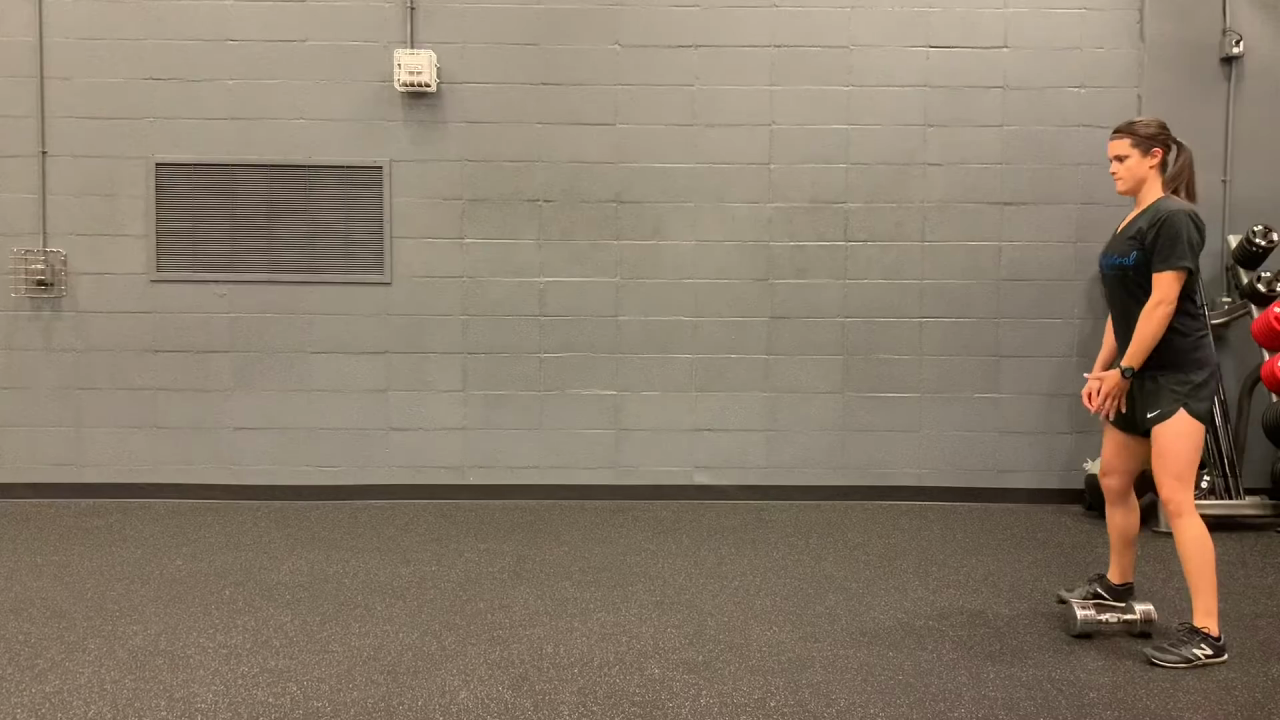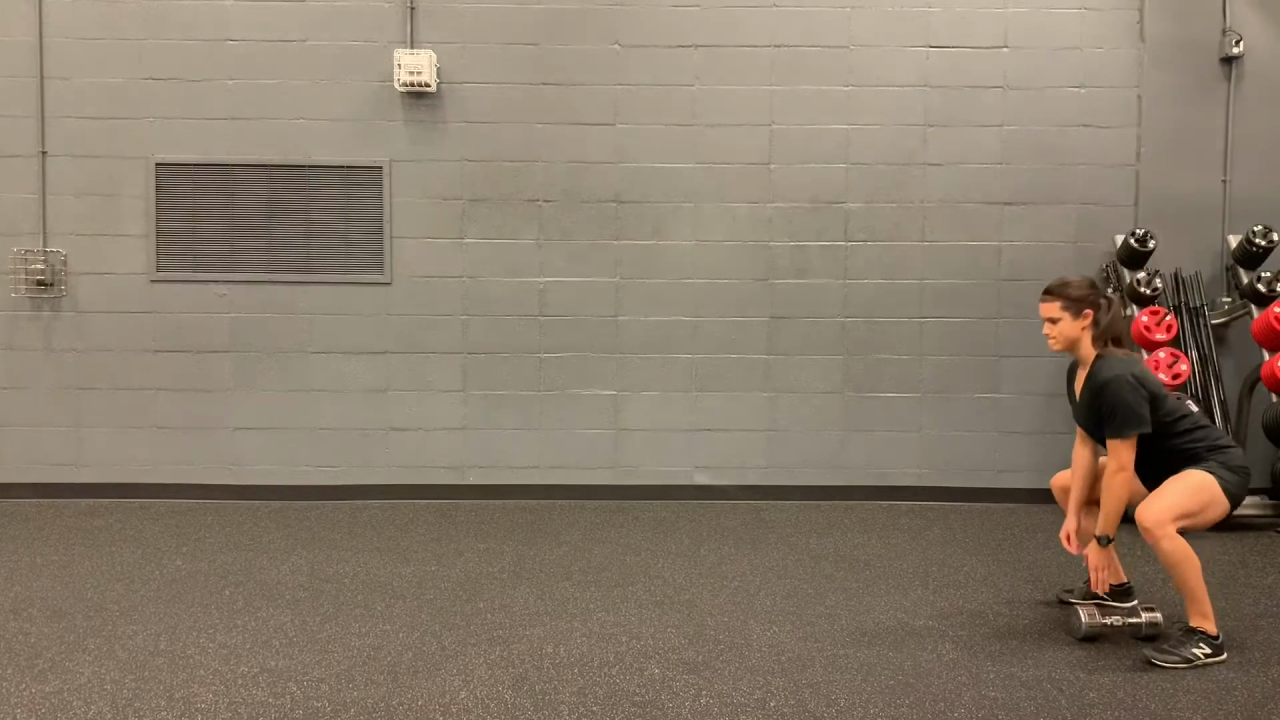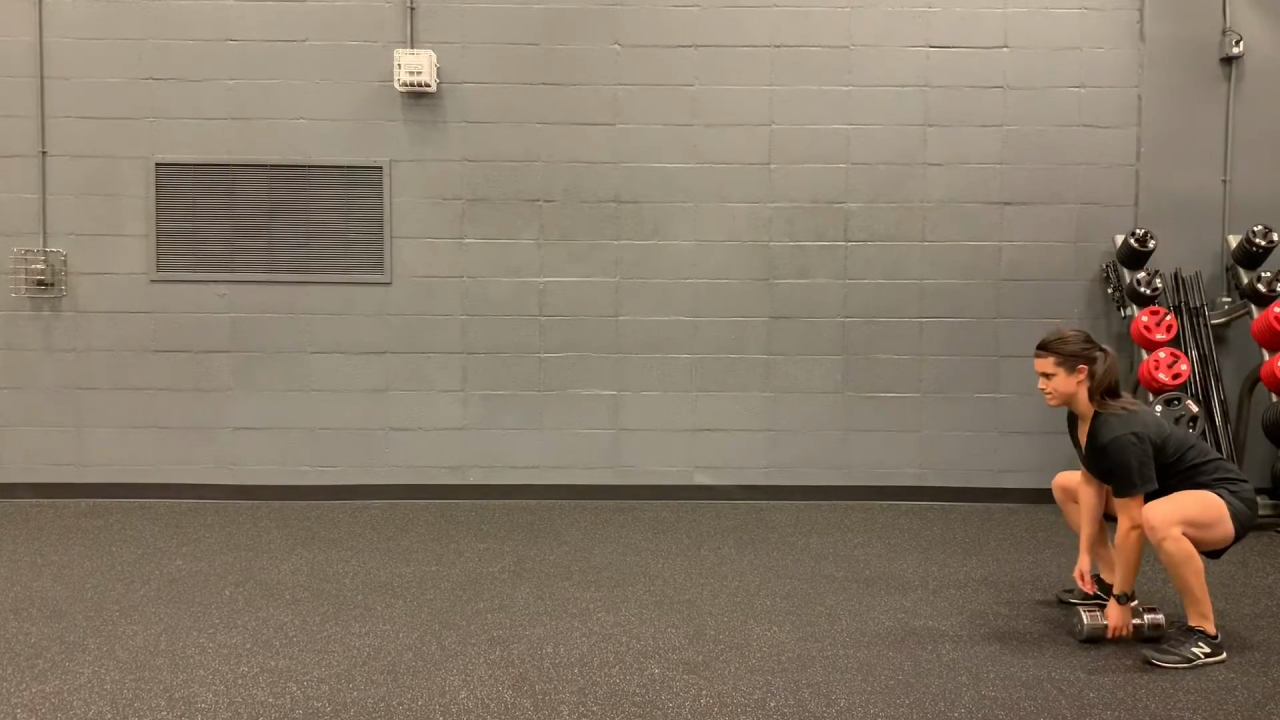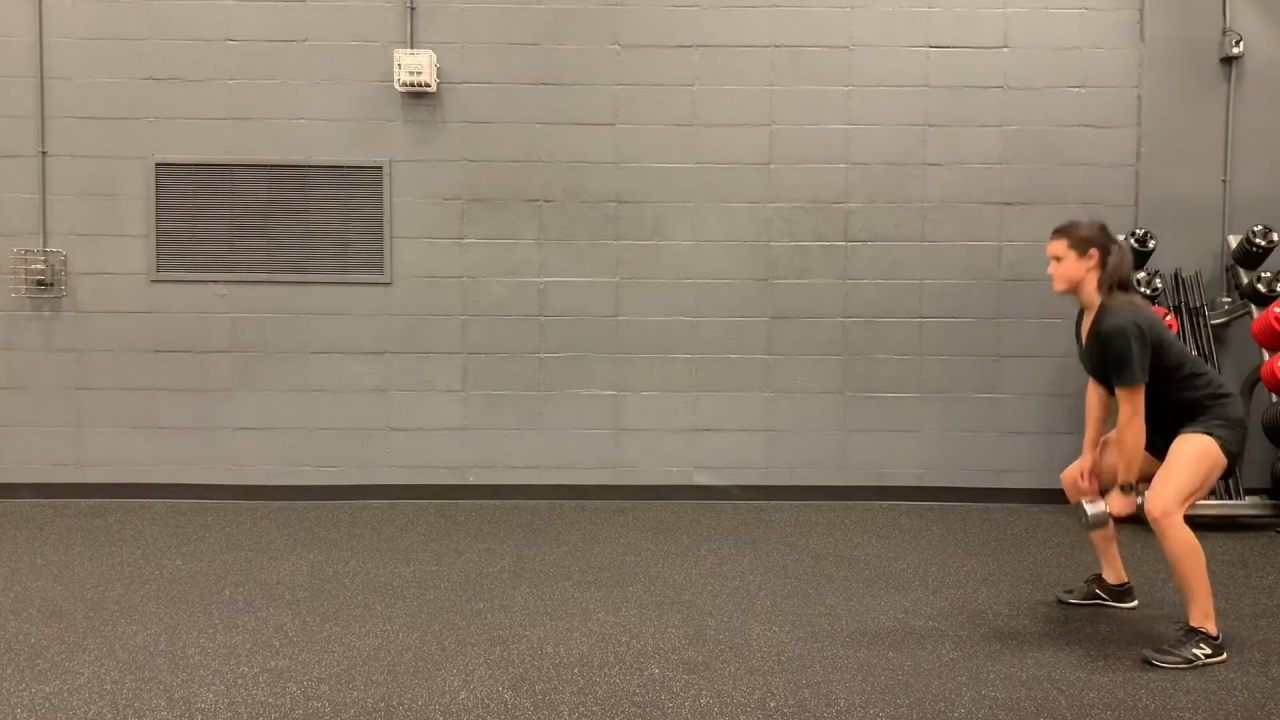
dt=1s
person 1, frame 1
left shoulder: (1175, 218)
right shoulder: (1132, 221)
left elbow: (1163, 304)
left wrist: (1122, 371)
right wrist: (1100, 369)
left hip: (1177, 377)
right hip: (1137, 376)
left knee: (1175, 498)
right knee: (1113, 484)
left ankle: (1207, 634)
right ankle: (1117, 585)
person 1, frame 2
left shoulder: (1117, 379)
right shoulder: (1078, 372)
left elbow: (1121, 469)
right elbow: (1085, 445)
left wrist: (1101, 542)
right wrist: (1074, 515)
left hip: (1214, 466)
right hip: (1161, 466)
left knee: (1152, 518)
right knee: (1063, 485)
left ankle: (1205, 634)
right ankle: (1116, 585)
person 1, frame 3
left shoulder: (1119, 434)
right shoulder: (1080, 416)
left elbow: (1131, 526)
right elbow: (1092, 483)
left wrist: (1121, 602)
right wrist: (1085, 553)
left hip: (1225, 499)
right hip: (1168, 490)
left knee: (1158, 519)
right knee: (1064, 486)
left ankle: (1204, 634)
right ankle: (1108, 582)
person 1, frame 4
left shoulder: (1120, 324)
right shoulder: (1086, 317)
left elbow: (1131, 415)
right elbow: (1099, 388)
left wrist: (1125, 490)
right wrist: (1091, 453)
left hip: (1212, 418)
right hip: (1163, 419)
left knee: (1161, 508)
right knee: (1077, 480)
left ankle: (1206, 634)
right ankle: (1114, 583)
